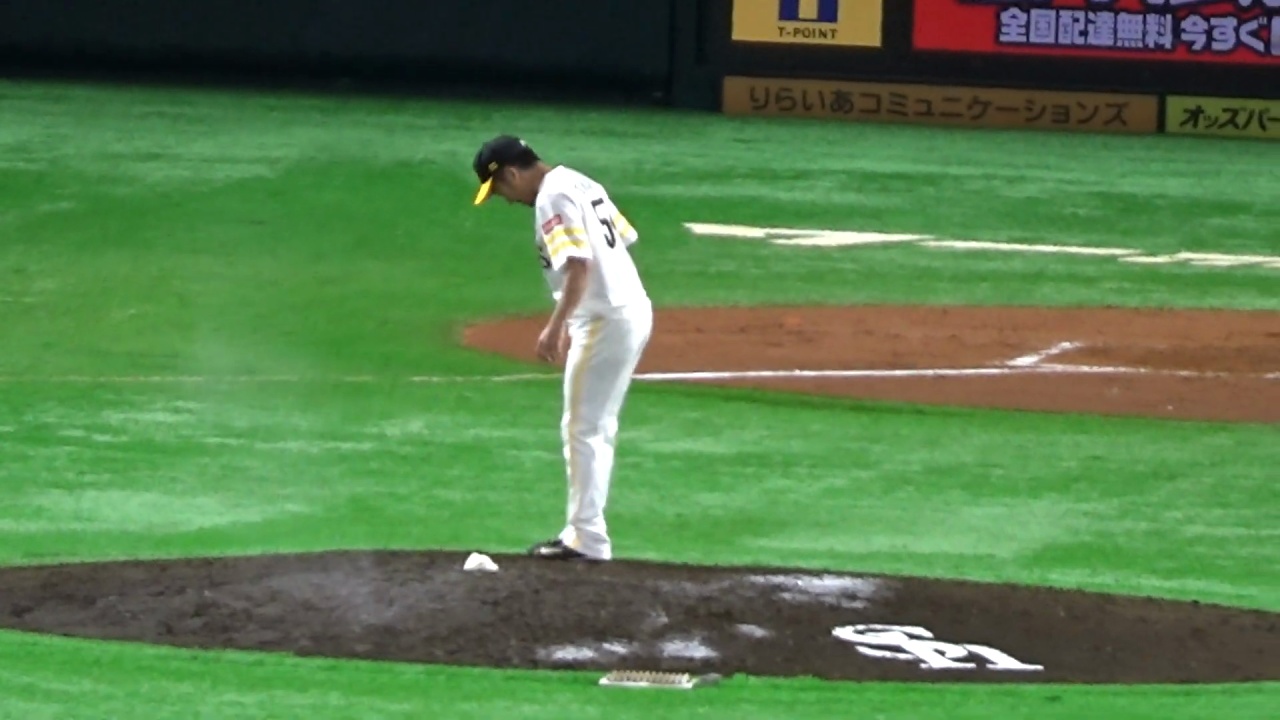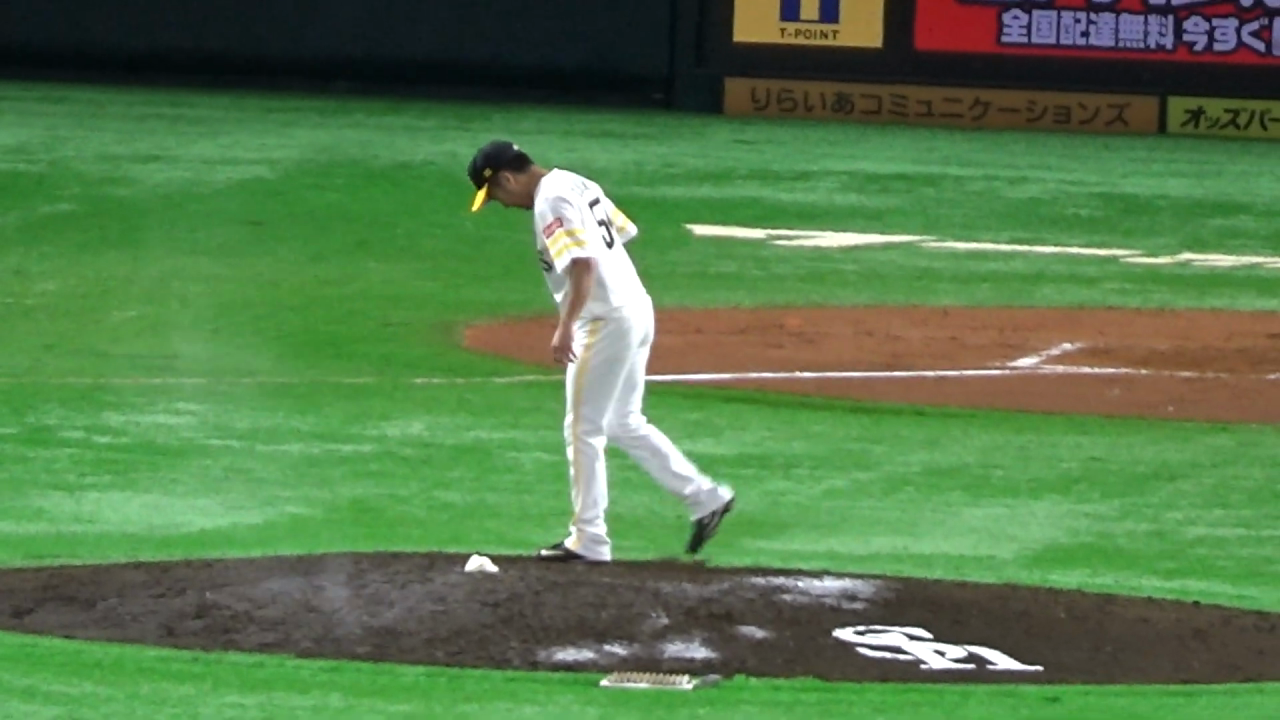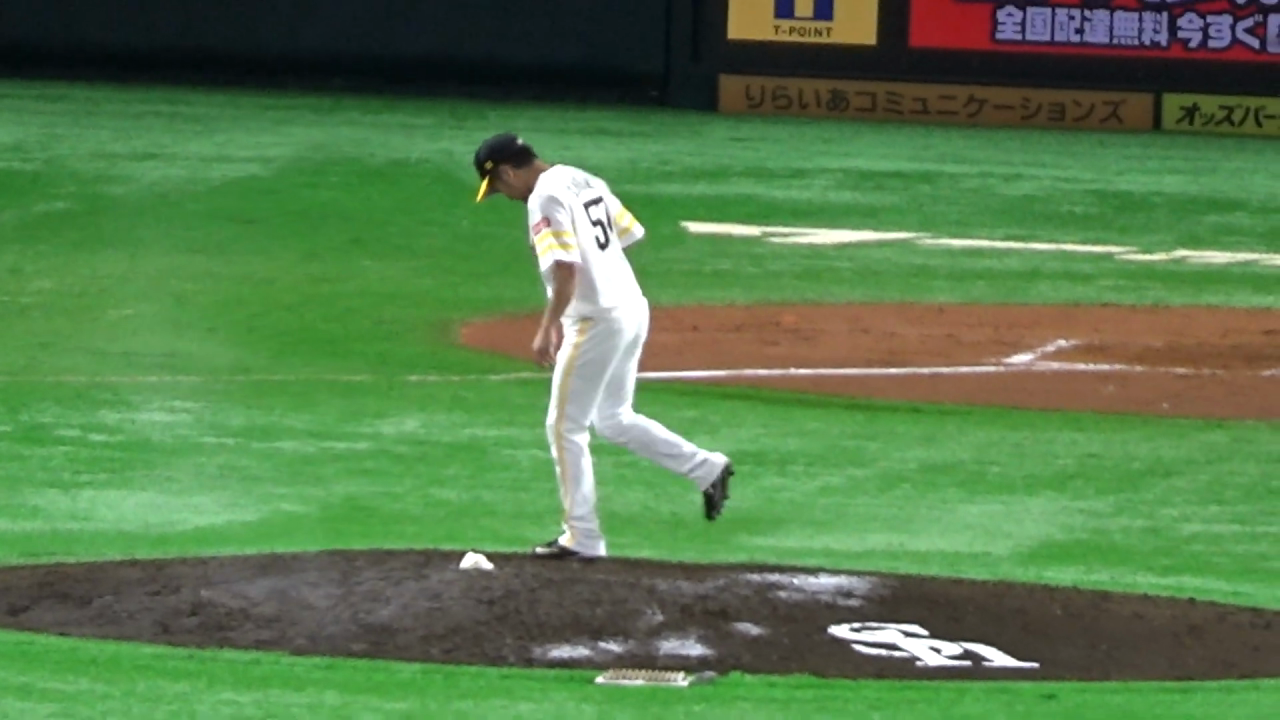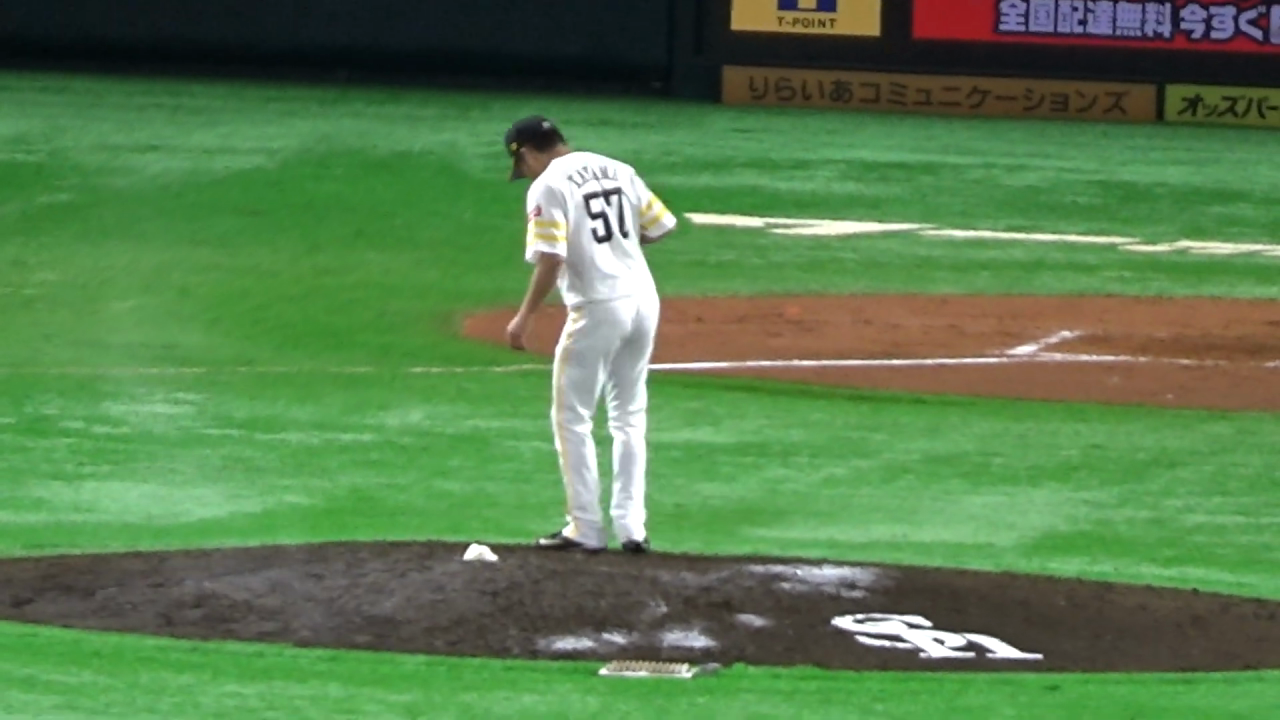
dt=0.2s
person 1, frame 1
left shoulder: (552, 197)
right shoulder: (580, 183)
left elbow: (579, 265)
right elbow: (625, 238)
left wrist: (556, 325)
left hip: (606, 320)
right hip: (632, 312)
left knee: (582, 430)
right knee: (597, 429)
left ankle: (588, 538)
right ankle: (583, 529)
person 1, frame 2
left shoulder: (549, 203)
right shoulder: (578, 184)
left elbow: (582, 265)
right elbow: (624, 233)
left wrist: (566, 327)
left hip: (608, 322)
right hip: (633, 313)
left knee: (583, 432)
right knee: (626, 423)
left ankle: (589, 541)
right ankle: (704, 495)
person 1, frame 3
left shoulder: (543, 198)
right shoulder: (584, 179)
left elbow: (567, 268)
right elbow: (630, 234)
left wrist: (548, 328)
left hip: (599, 320)
right hip: (631, 310)
left knee: (565, 427)
right knee: (613, 418)
left ankle: (583, 537)
right ankle: (705, 468)
person 1, frame 4
left shoulder: (548, 186)
right shoulder: (617, 169)
left elbow: (551, 261)
right elbow: (661, 227)
left wrist: (525, 316)
left hip: (597, 310)
right hip: (643, 303)
left knee: (570, 418)
right knee: (629, 414)
left ankle: (585, 529)
right ankle: (631, 523)
